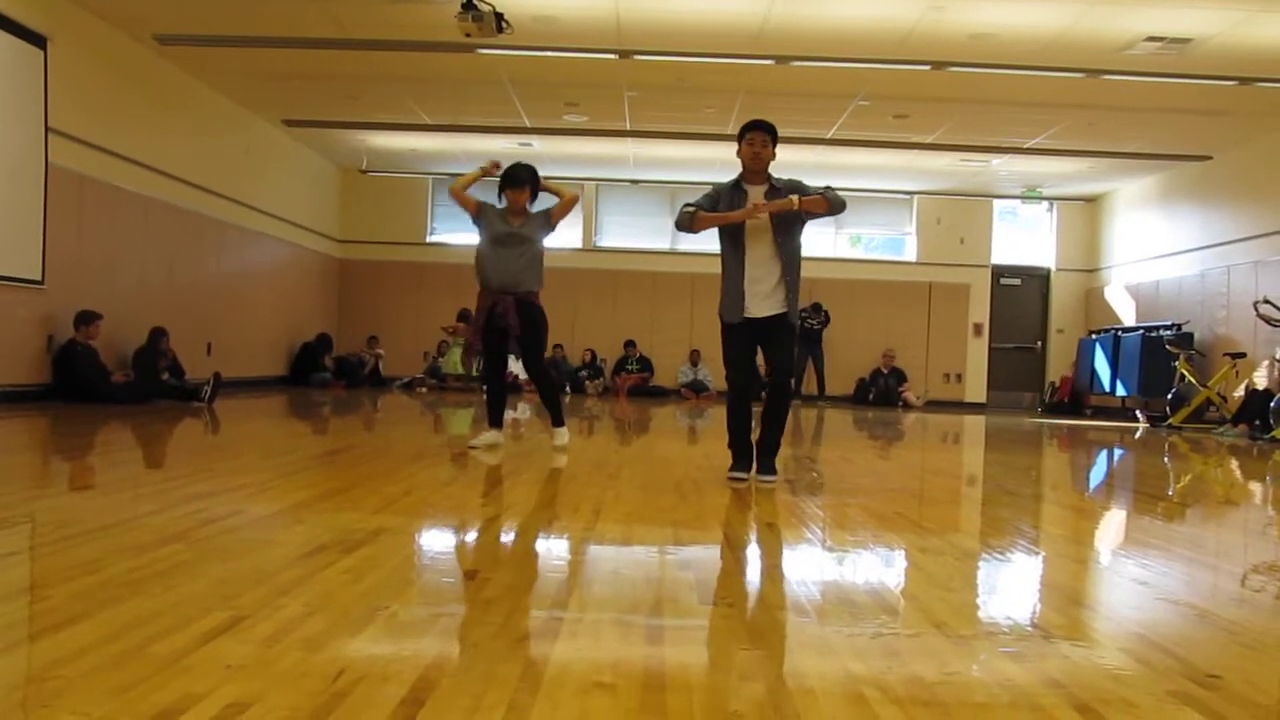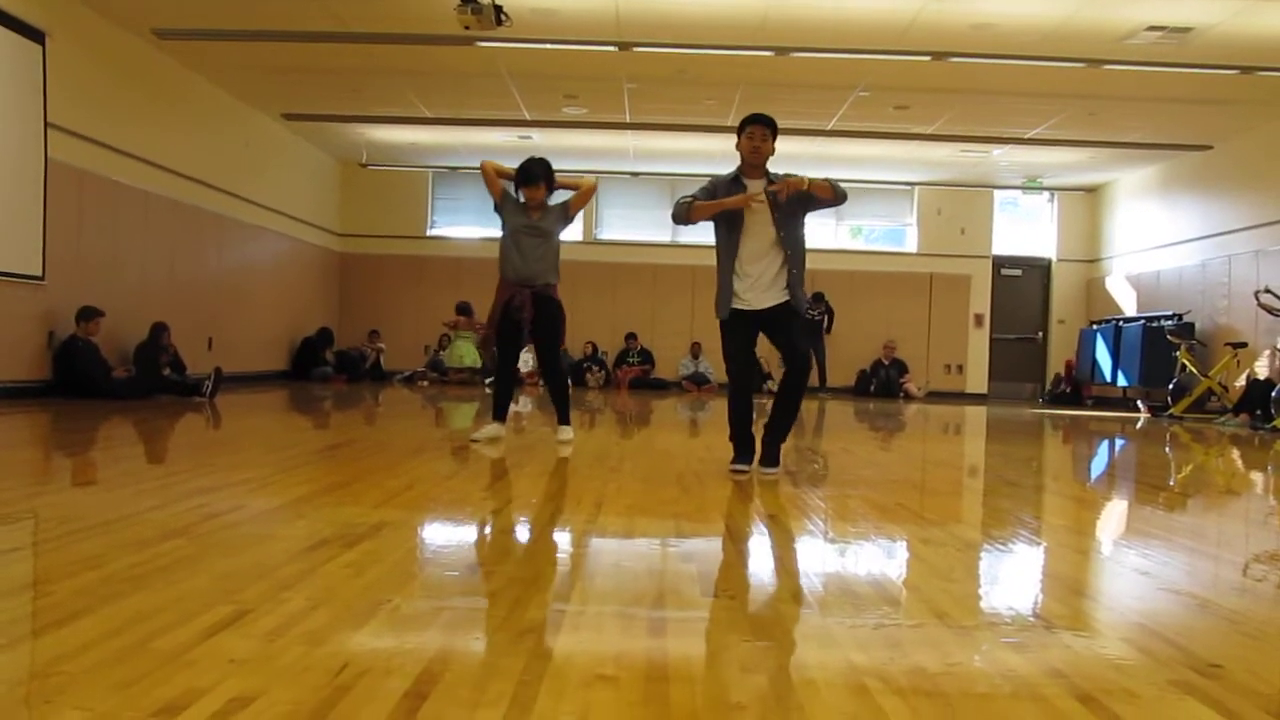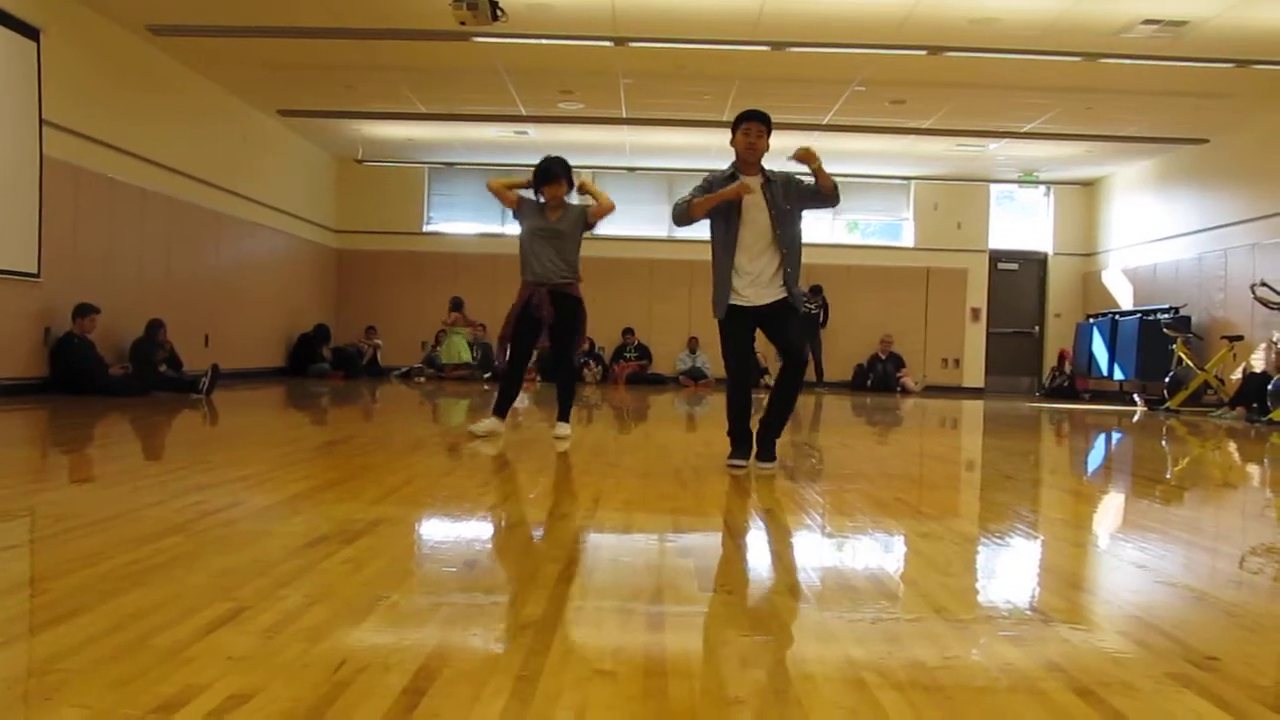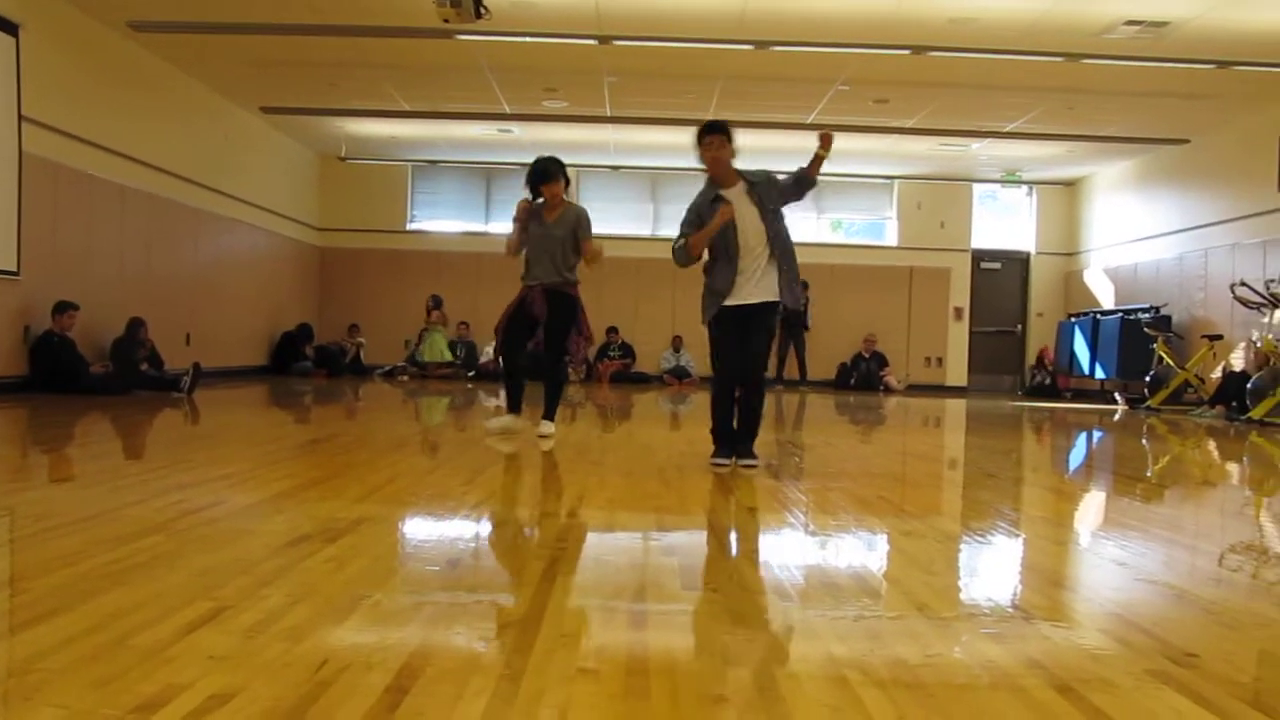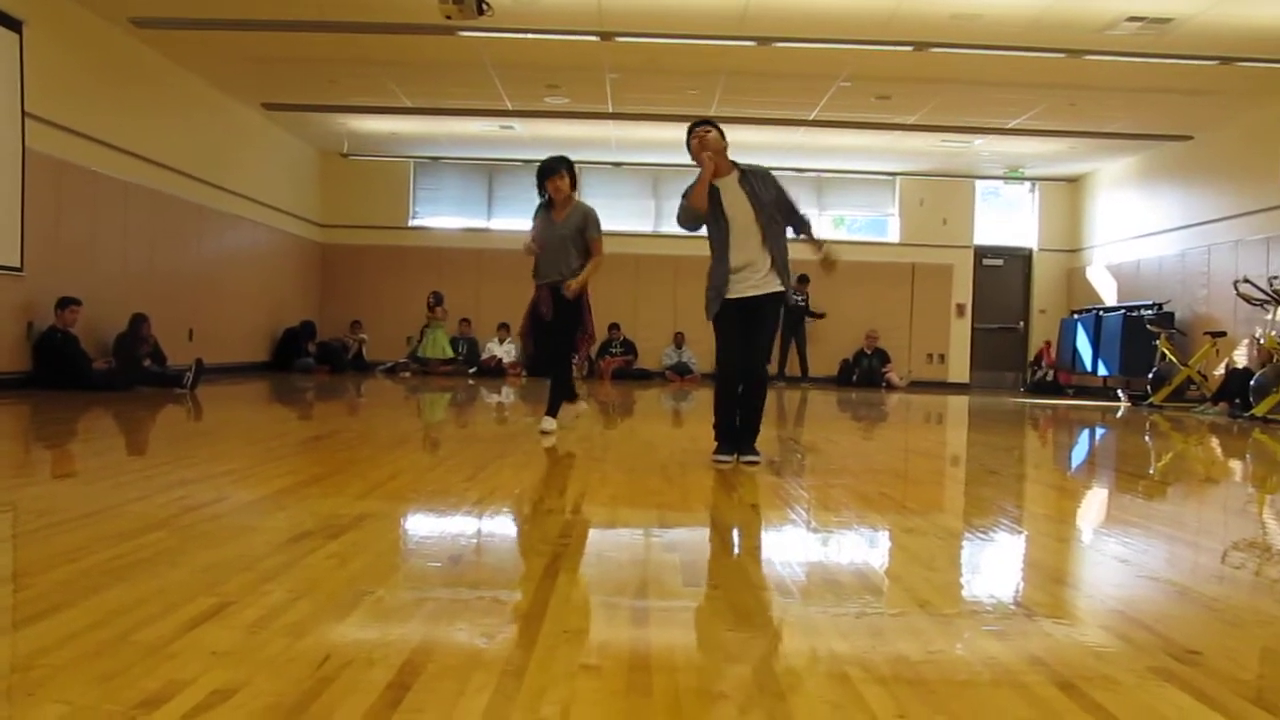
dt=0.3s
person 1, frame 1
left shoulder: (791, 191)
right shoulder: (723, 194)
left elbow: (837, 203)
right elbow: (684, 220)
left wrist: (790, 204)
right wrist: (735, 216)
left hip: (779, 309)
right hip: (737, 310)
left knee: (780, 382)
right knee: (739, 384)
left ankle: (767, 457)
right ankle: (740, 457)
person 1, frame 2
left shoulder: (788, 190)
right shoulder: (721, 187)
left elbow: (837, 196)
right elbow: (680, 213)
left wrist: (805, 183)
right wrist: (728, 203)
left hip: (780, 300)
right hip: (736, 304)
left knee: (800, 362)
right knee: (740, 379)
left ankle: (773, 442)
right ankle: (743, 449)
person 1, frame 3
left shoulder: (785, 185)
right shoulder: (716, 184)
left elbow: (830, 198)
right elbow: (680, 215)
left wrist: (816, 166)
right wrist: (724, 194)
left hip: (777, 296)
right hip: (734, 300)
left knee: (796, 358)
right knee: (740, 374)
left ankle: (768, 437)
right ankle: (740, 444)
person 1, frame 4
left shoulder: (763, 185)
right shoulder: (702, 204)
left elbow: (799, 185)
right elbow: (682, 257)
left wrist: (820, 155)
right wrist: (713, 224)
left hip: (764, 298)
right hip: (724, 302)
left knee: (753, 372)
right knee: (725, 373)
left ankle: (744, 443)
right ankle: (723, 442)
person 1, frame 5
left shoulder: (759, 177)
right shoulder: (698, 190)
left elbow: (791, 215)
right elbow: (689, 221)
left wrist: (819, 247)
right wrist: (706, 174)
left hip: (767, 290)
right hip: (728, 295)
left knee: (756, 368)
right knee: (728, 367)
left ankle: (747, 439)
right ankle: (725, 439)
person 2, frame 1
left shoulder: (541, 221)
right shoulder: (488, 215)
left elbow: (572, 197)
right elbow: (455, 191)
left wrist: (545, 186)
right wrist: (483, 173)
left hip: (527, 303)
right hip: (493, 303)
left knee: (536, 366)
right knee: (494, 368)
left ankle: (559, 426)
right ankle: (495, 429)
person 2, frame 2
left shoulder: (559, 213)
right shoulder: (509, 207)
left elbow: (590, 186)
right elbow: (486, 167)
left wrist: (559, 182)
right wrist: (516, 175)
left hip: (545, 297)
right hip: (511, 295)
left knee: (550, 363)
right knee: (505, 361)
left ankle: (564, 424)
right ankle: (498, 422)
person 2, frame 3
left shoulder: (578, 214)
right shoulder: (527, 209)
left elbow: (608, 206)
right elbow: (493, 186)
left wrist: (587, 187)
right wrist: (527, 182)
left hip: (565, 295)
right hip: (532, 294)
left knee: (563, 360)
right knee: (517, 356)
left ankle: (563, 420)
right ankle: (498, 418)
person 2, frame 4
left shoulder: (577, 214)
right shoulder: (530, 213)
left elbow: (586, 255)
right elbow: (512, 252)
left wrist: (595, 255)
right wrist: (518, 221)
left hip: (562, 294)
right hip: (531, 292)
left knee: (555, 358)
right knee: (508, 349)
left ankle: (548, 418)
right ankle: (513, 413)
person 2, frame 5
left shoulder: (585, 213)
right shoulder: (542, 211)
left elbow: (597, 255)
left wrist: (580, 280)
right wrist: (529, 247)
left hip: (569, 294)
right hip: (543, 292)
left knee: (561, 355)
right knee: (543, 354)
left ankle: (551, 414)
right ankle: (573, 399)
